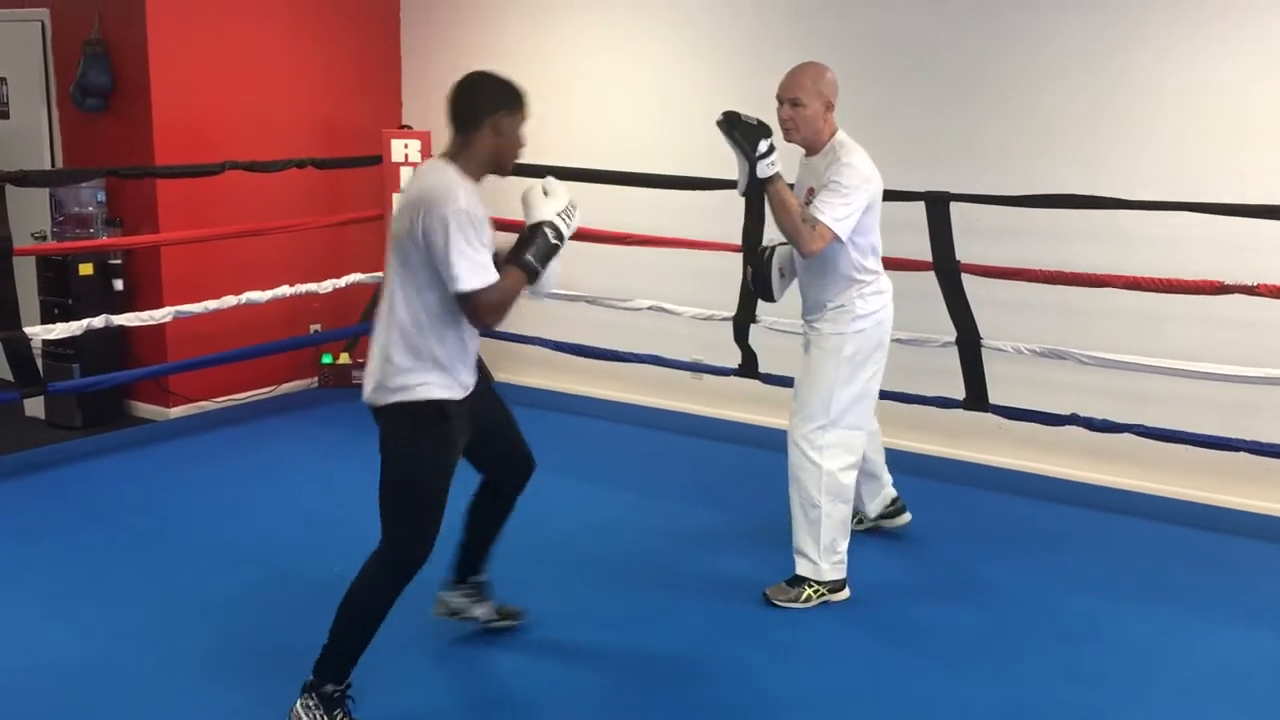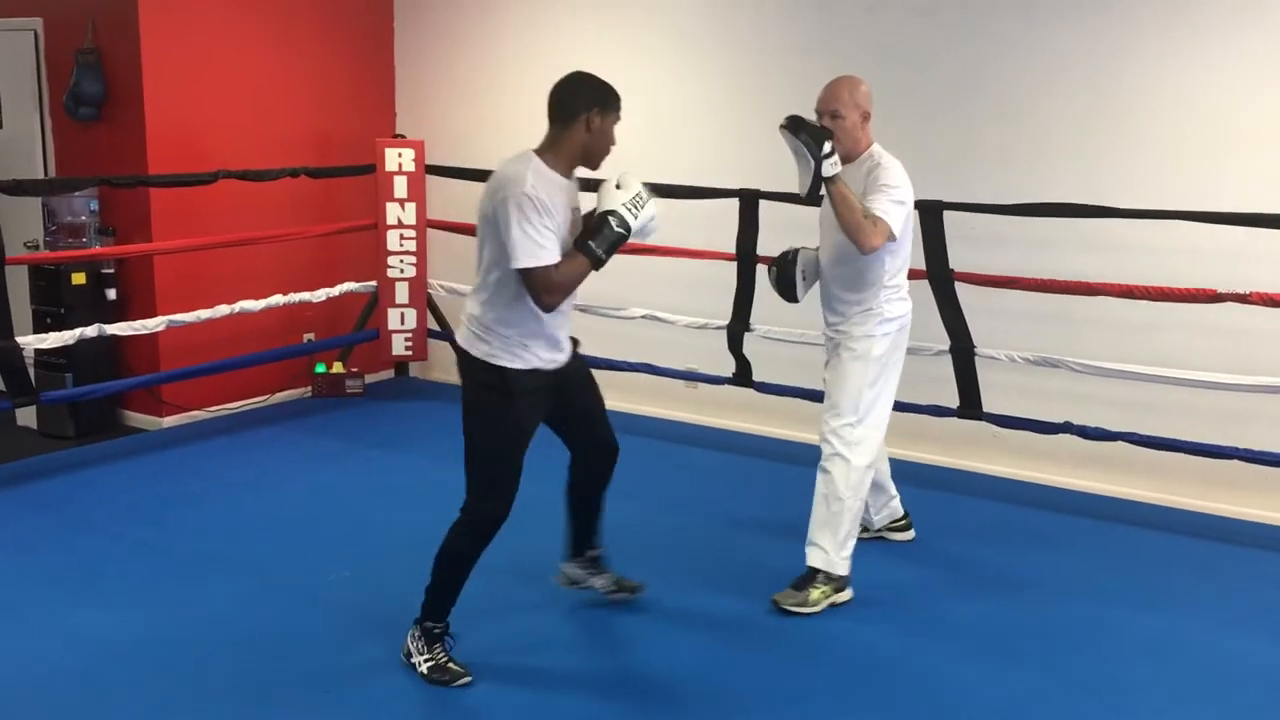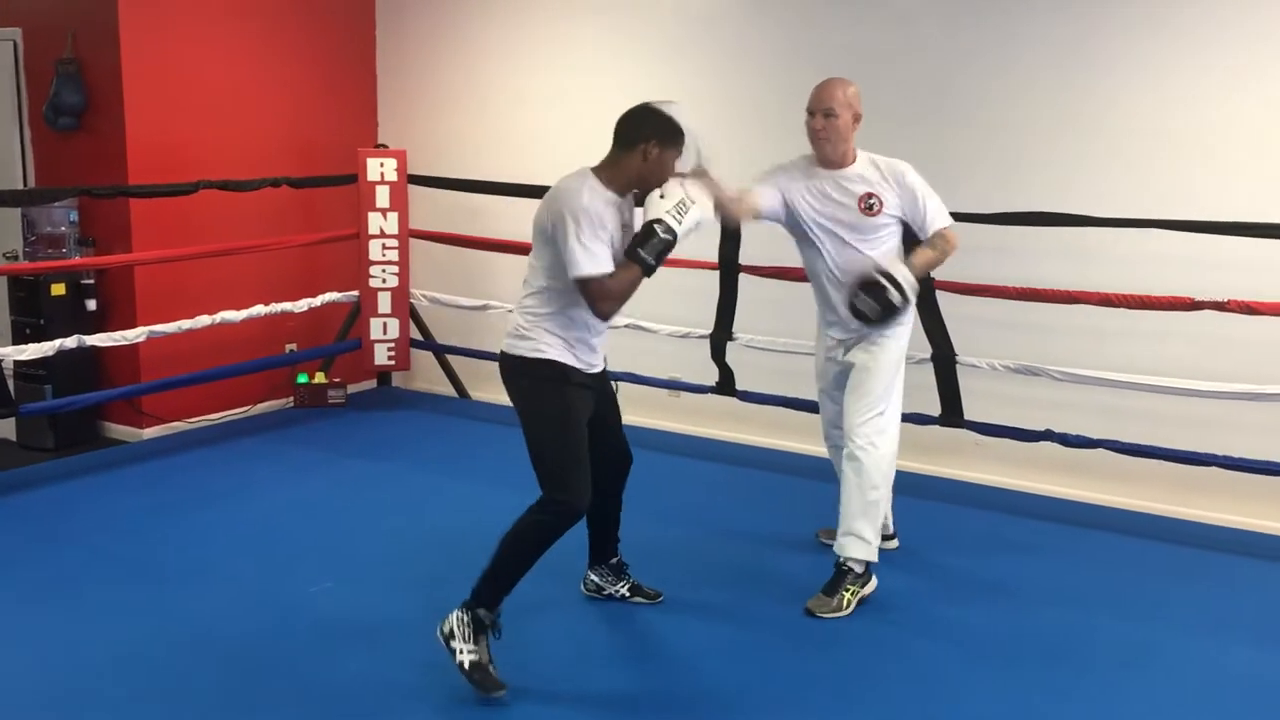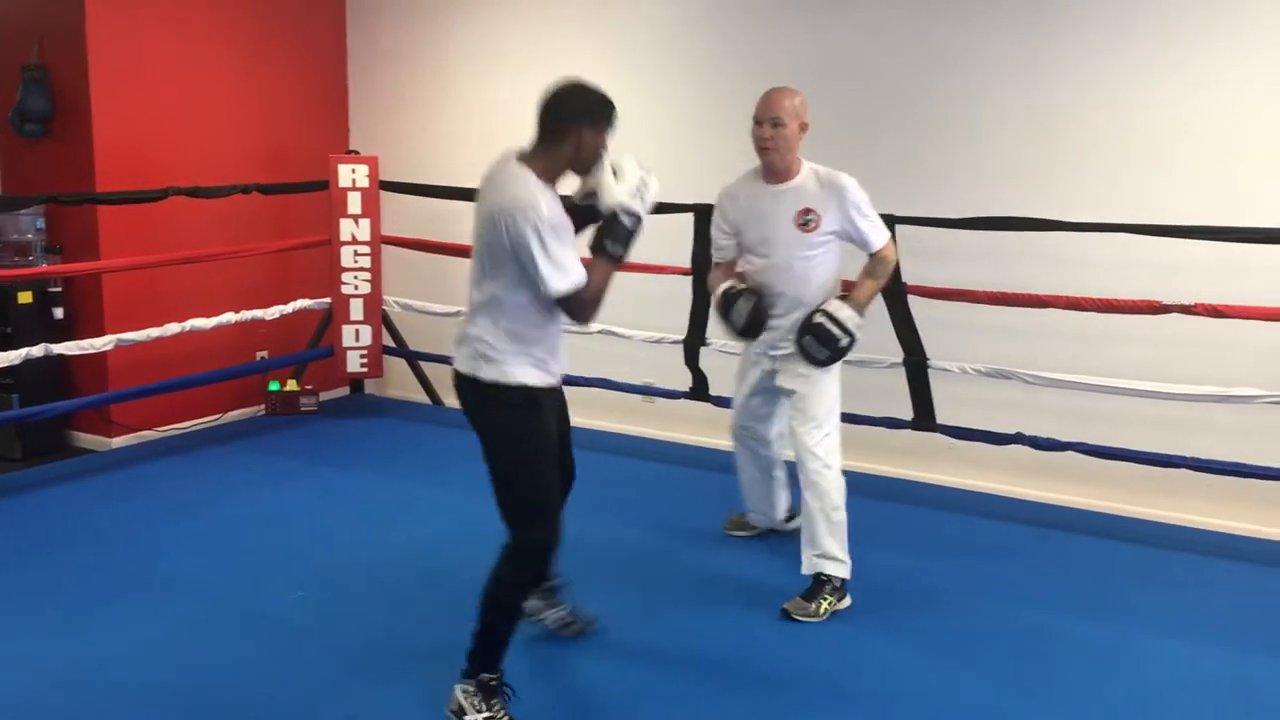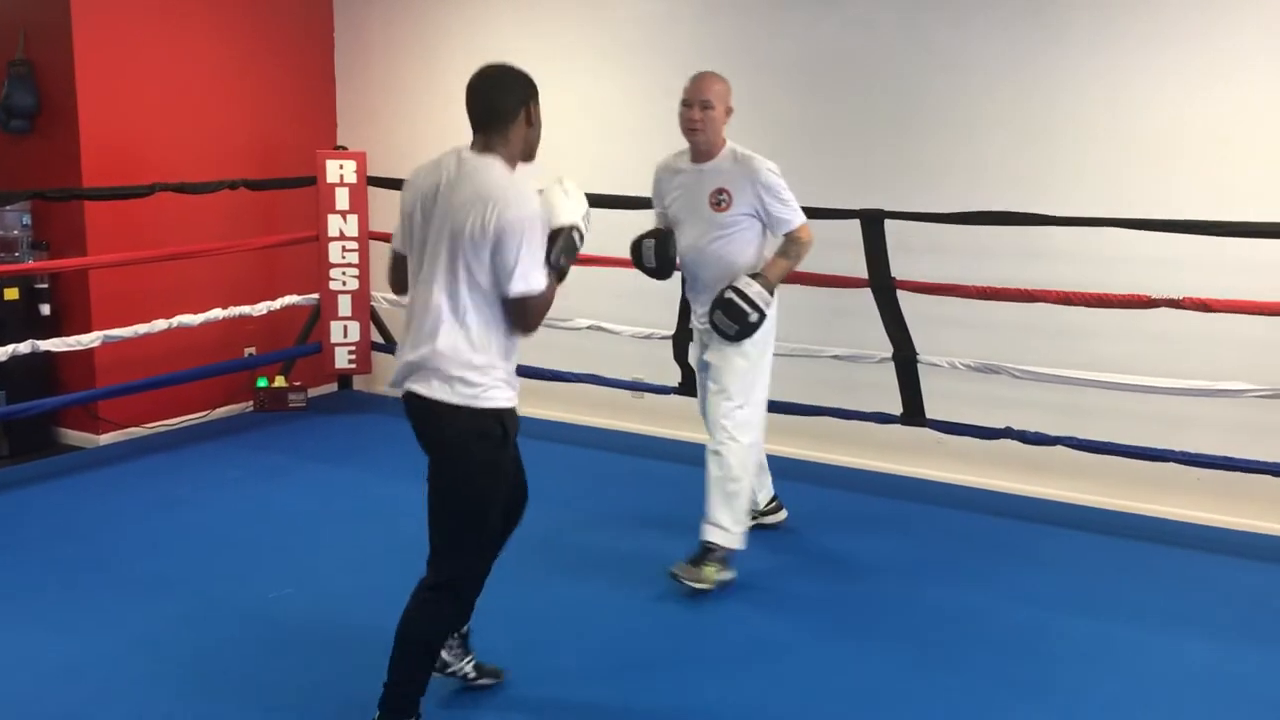
dt=0.4s
person 1, frame 1
left shoulder: (439, 181)
right shoulder: (453, 202)
right elbow: (488, 309)
left wrist: (515, 259)
right wrist: (540, 241)
left hip: (454, 377)
right hip: (418, 394)
left knee: (512, 468)
right knee: (403, 550)
left ankle: (465, 589)
person 1, frame 2
left shoulder: (562, 179)
right shoulder: (526, 188)
right elbow: (547, 290)
left wrist: (614, 224)
right wrist: (607, 233)
left hip: (554, 355)
right hip: (502, 364)
left knee: (599, 450)
right knee: (488, 505)
left ankle: (584, 561)
right ankle: (426, 631)
person 1, frame 3
left shoulder: (617, 194)
right shoulder: (582, 204)
left elbow: (627, 259)
right elbow: (604, 301)
left wrist: (663, 226)
right wrist: (658, 239)
left hip: (583, 361)
right hip: (542, 359)
left knee: (614, 462)
right knee: (565, 498)
left ankle: (604, 571)
right ankle: (472, 619)
person 1, frame 4
left shoulder: (515, 166)
right shoulder: (531, 206)
right elbow: (582, 304)
left wrist: (595, 203)
right wrist: (620, 226)
left hip: (526, 370)
right hip: (503, 381)
left knee: (556, 482)
right knee: (533, 532)
left ankle: (539, 594)
person 1, frame 5
left shoulder: (426, 179)
right shoulder: (514, 199)
right elbow: (527, 317)
right wrist: (562, 247)
left hip: (429, 386)
right hip: (468, 401)
left knee: (506, 507)
right knee: (454, 568)
left ankle: (451, 645)
person 2, frame 1
left shoulder: (848, 167)
right shoulder: (812, 158)
left elbow: (811, 240)
left wrist: (765, 172)
right wrist: (784, 259)
left hip: (852, 317)
right hip: (833, 313)
left knee: (817, 434)
right knee: (846, 420)
left ankle: (823, 573)
right ankle: (881, 502)
person 2, frame 2
left shoulder: (886, 174)
right shoulder: (842, 170)
left elbow: (869, 240)
left wrist: (828, 174)
right wrist: (811, 262)
left hip: (874, 323)
right hip: (845, 321)
left knee: (844, 436)
right knee: (860, 427)
left ankle: (829, 571)
right ankle: (887, 514)
person 2, frame 3
left shoulder: (895, 175)
right shoulder: (791, 179)
left elbow: (945, 239)
right elbow: (738, 209)
left wrist: (903, 274)
right wrist: (697, 177)
left hip: (882, 328)
right hip: (834, 331)
left knee: (867, 437)
right knee: (841, 435)
left ankle: (856, 565)
right ankle: (875, 525)
person 2, frame 4
left shoulder: (836, 189)
right shoulder: (736, 195)
left elbow: (884, 255)
right elbow: (720, 267)
left wrist: (851, 308)
right wrist: (729, 291)
left hip: (813, 344)
right hip: (759, 341)
left knee: (815, 452)
right knee: (748, 430)
left ankle: (831, 577)
right ankle: (769, 512)
person 2, frame 5
left shoulder: (753, 171)
right shoulder: (668, 171)
left elbow: (800, 238)
left wrist: (762, 286)
right wrist: (655, 246)
left hip: (742, 318)
right hip: (703, 316)
left knee: (733, 423)
right knee: (721, 418)
left ankle: (719, 547)
right ankle: (761, 501)
